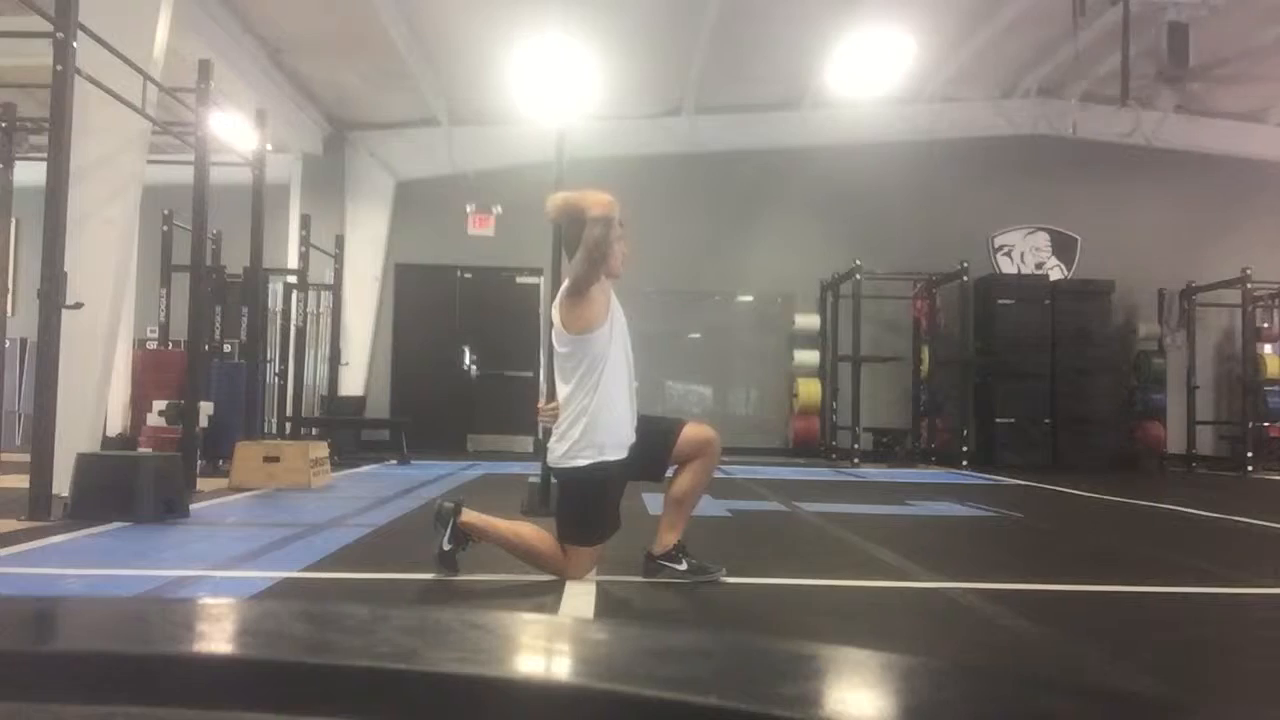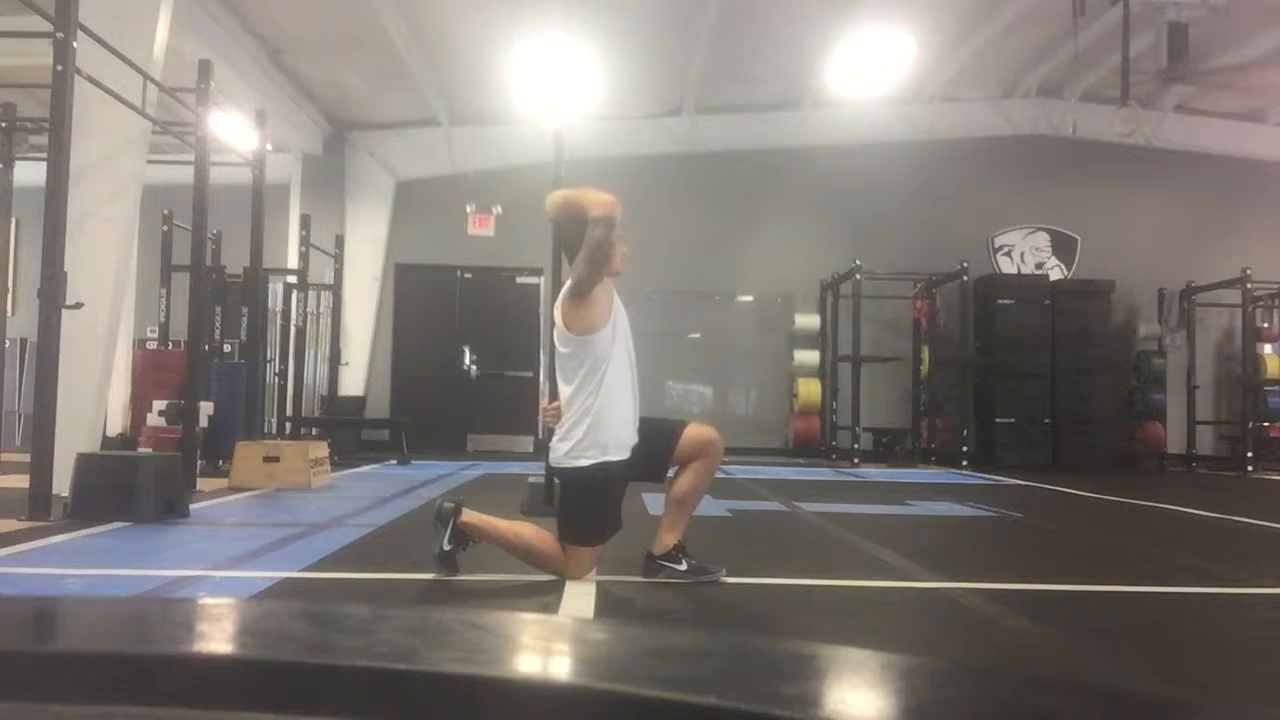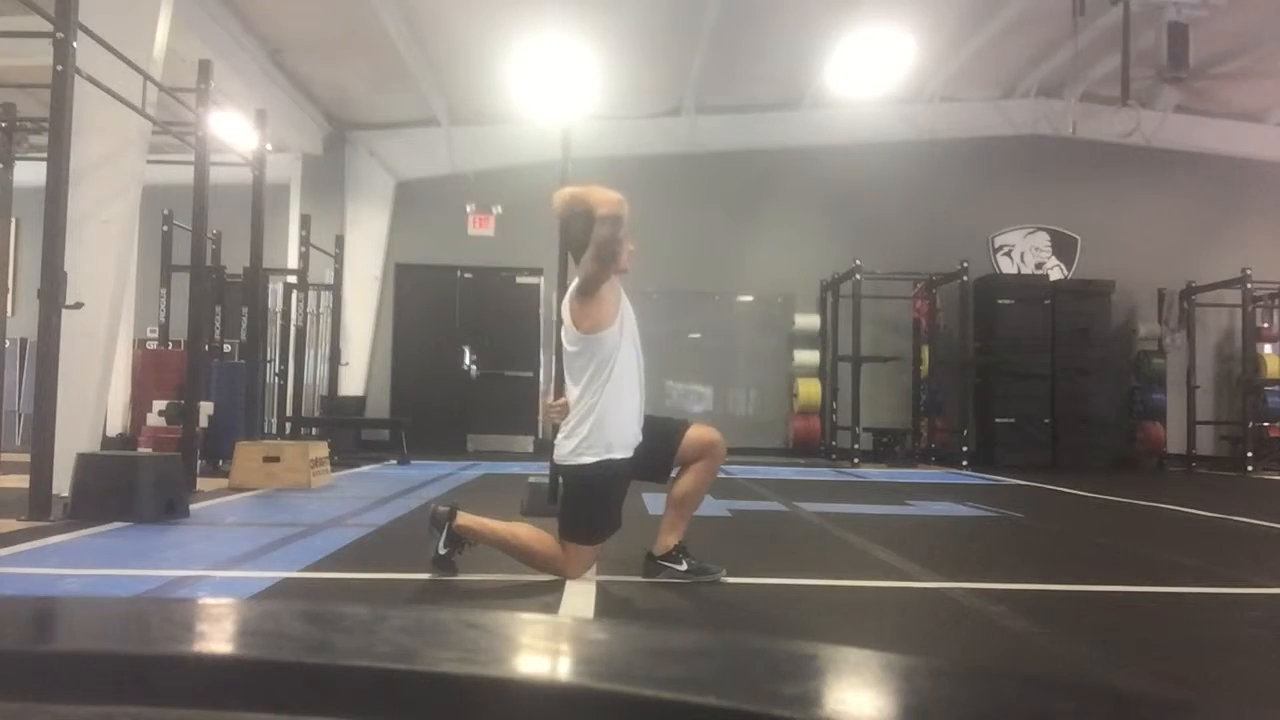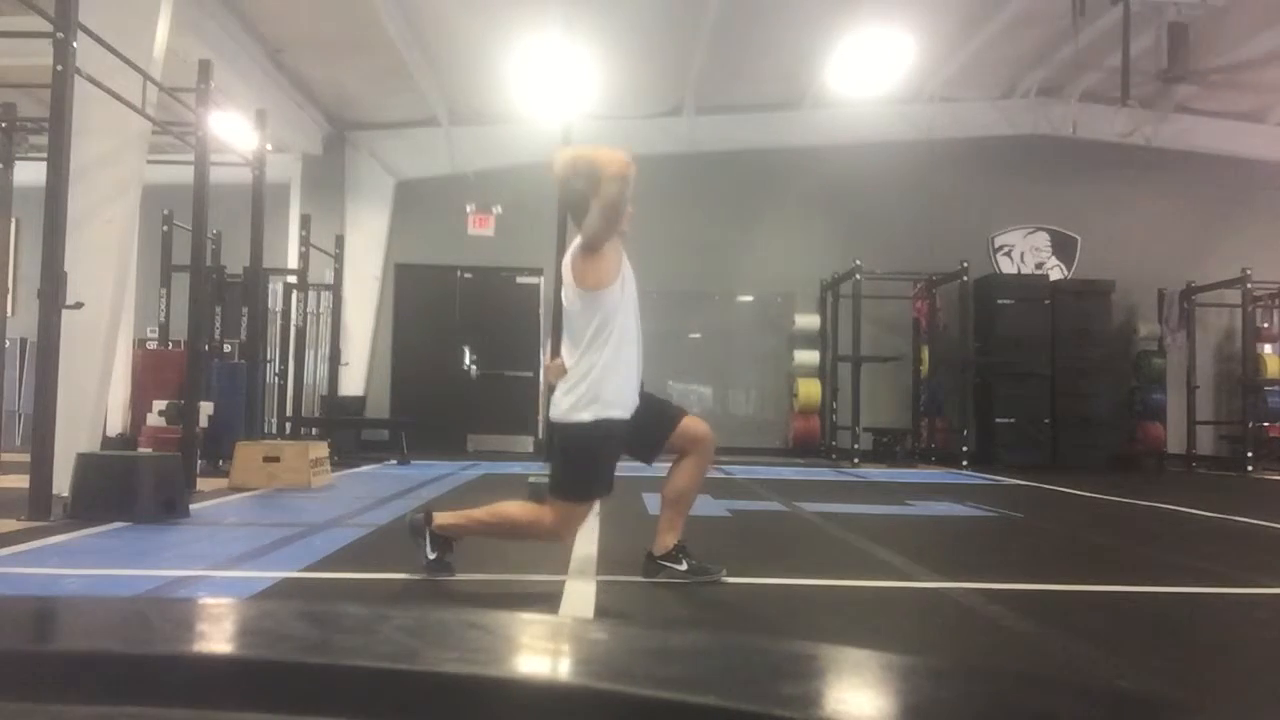
dt=0.3s
person 1, frame 1
left shoulder: (595, 293)
right shoulder: (582, 291)
right elbow: (603, 210)
right wrist: (565, 205)
left hip: (614, 437)
right hip: (590, 452)
left knee: (706, 442)
right knee: (574, 565)
left ankle: (665, 553)
right ankle: (463, 520)
person 1, frame 2
left shoulder: (594, 295)
right shoulder: (584, 292)
right elbow: (604, 209)
right wrist: (564, 202)
left hip: (615, 439)
right hip: (592, 454)
left knee: (707, 444)
right knee: (574, 565)
left ankle: (665, 552)
right ankle: (463, 520)
person 1, frame 3
left shoulder: (600, 294)
right shoulder: (593, 290)
right elbow: (612, 208)
right wrist: (573, 200)
left hip: (618, 436)
right hip: (596, 450)
left knee: (710, 445)
right knee: (570, 564)
left ankle: (665, 553)
right ankle: (456, 523)
person 1, frame 4
left shoulder: (600, 254)
right shoulder: (594, 248)
right elbow: (619, 168)
right wrist: (575, 161)
left hip: (615, 402)
right hip: (590, 413)
left knee: (699, 439)
right knee: (557, 523)
left ankle: (665, 553)
right ankle: (438, 524)
